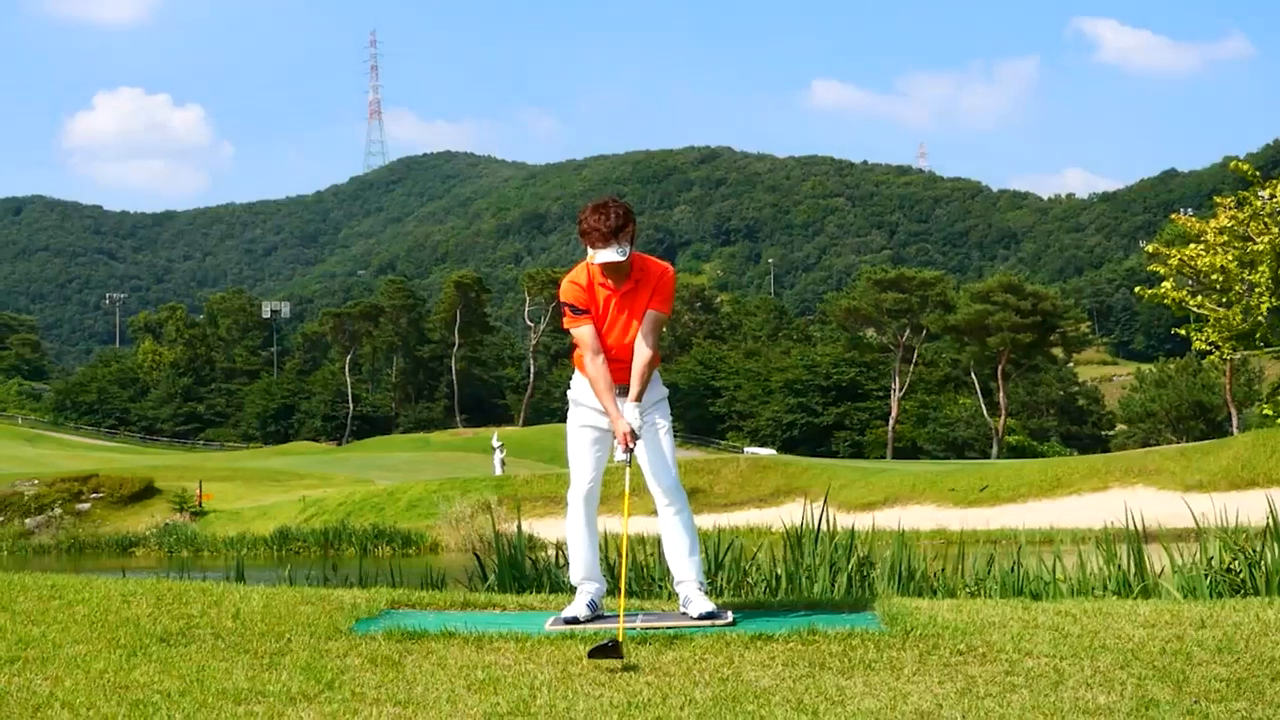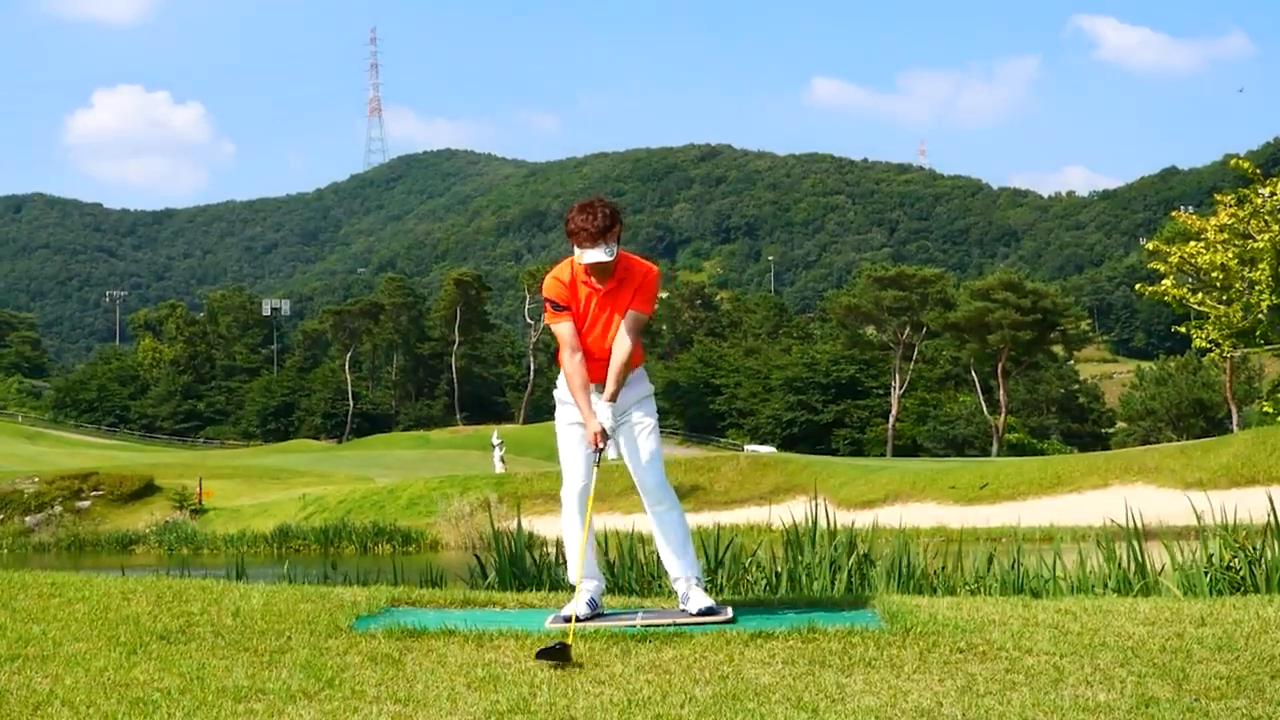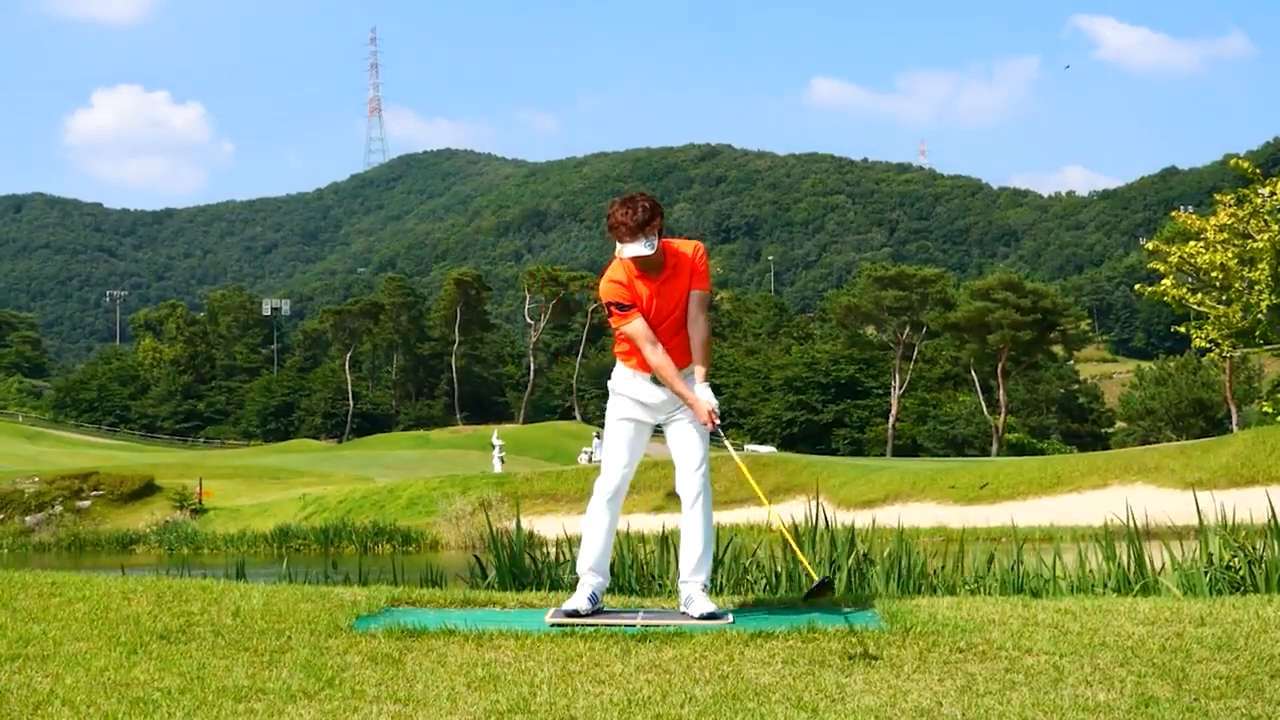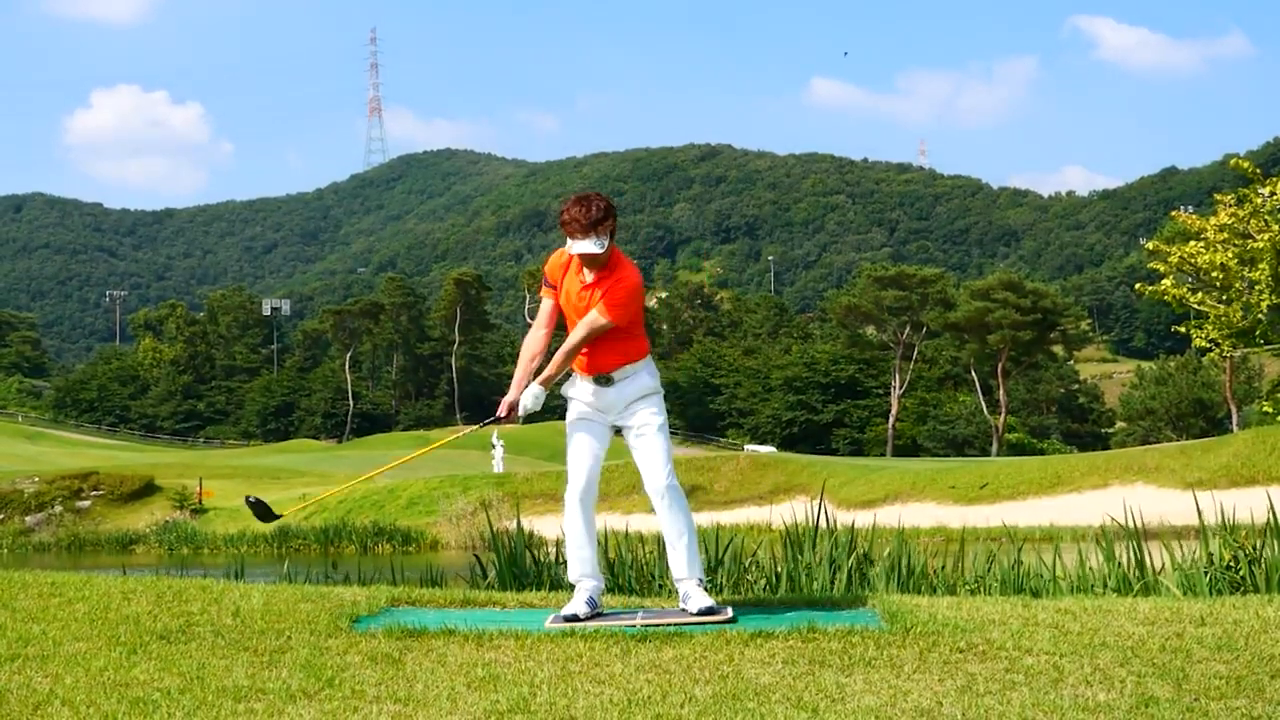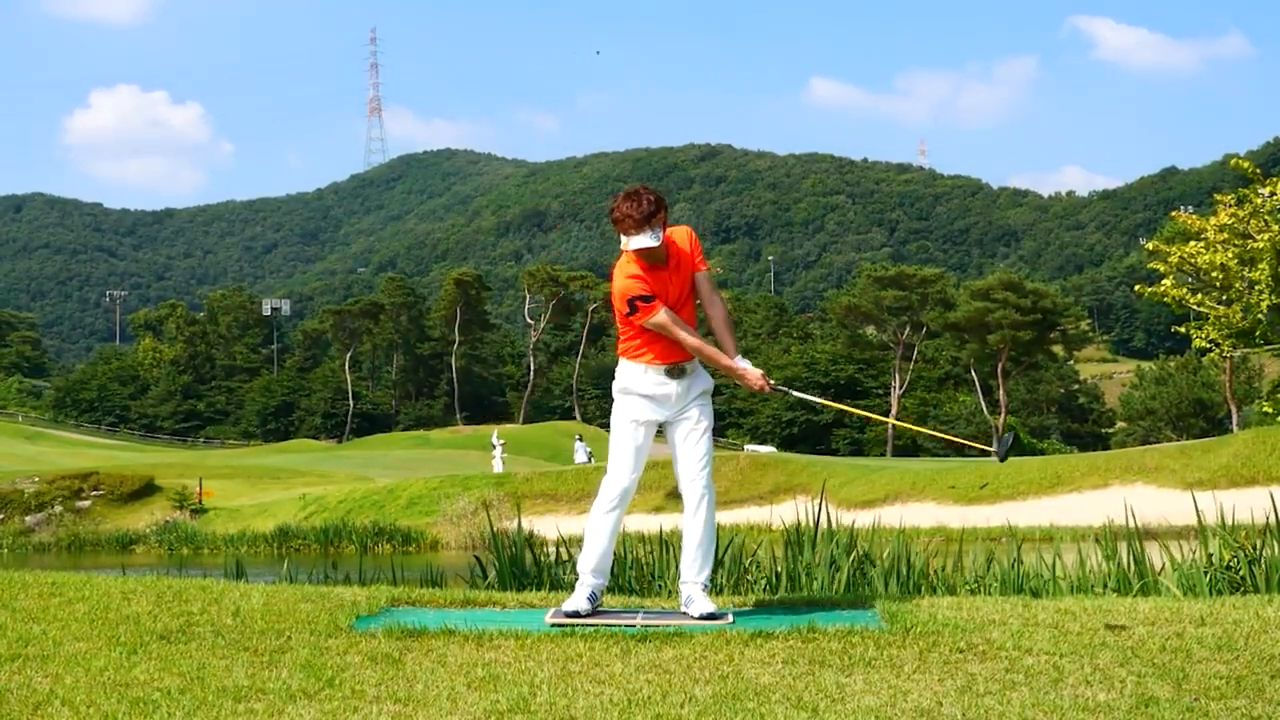
dt=1s
person 1, frame 1
left shoulder: (660, 275)
right shoulder: (575, 285)
left elbow: (646, 343)
right elbow: (593, 356)
left wrist: (634, 404)
right wrist: (615, 416)
left hip: (646, 391)
right hip: (591, 393)
left knee: (668, 487)
right knee: (583, 491)
left ankle: (690, 588)
right ankle: (588, 591)
person 1, frame 2
left shoulder: (644, 274)
right shoulder: (558, 282)
left elbow: (625, 341)
right elbow: (571, 354)
left wrist: (609, 403)
right wrist: (587, 415)
left hip: (630, 388)
right hip: (577, 392)
left knee: (655, 485)
right knee: (574, 491)
left ankle: (688, 585)
right ankle: (587, 589)
person 1, frame 3
left shoulder: (693, 254)
right shoulder: (614, 282)
left elbow: (697, 320)
right elbow: (650, 348)
left wrist: (702, 384)
right wrist: (692, 401)
left hip: (687, 382)
right hip: (632, 385)
left knee: (695, 483)
right knee: (610, 483)
left ankle: (694, 588)
right ankle: (591, 583)
person 1, frame 4
left shoulder: (627, 280)
right shoulder: (558, 264)
left elbow: (578, 339)
right elbow: (541, 331)
left wrist: (540, 387)
right wrist: (516, 388)
left hip: (635, 384)
right hip: (586, 389)
left knee: (661, 482)
right knee: (579, 489)
left ankle: (689, 584)
right ankle: (586, 588)
person 1, frame 5
left shoulder: (686, 239)
right shoulder: (628, 280)
left elbow: (711, 301)
right elbow: (682, 335)
left wrist: (737, 360)
right wrist: (737, 372)
left hip: (690, 379)
right hip: (640, 383)
left knee: (699, 487)
right knee: (619, 485)
left ankle: (694, 589)
right ankle: (589, 584)
